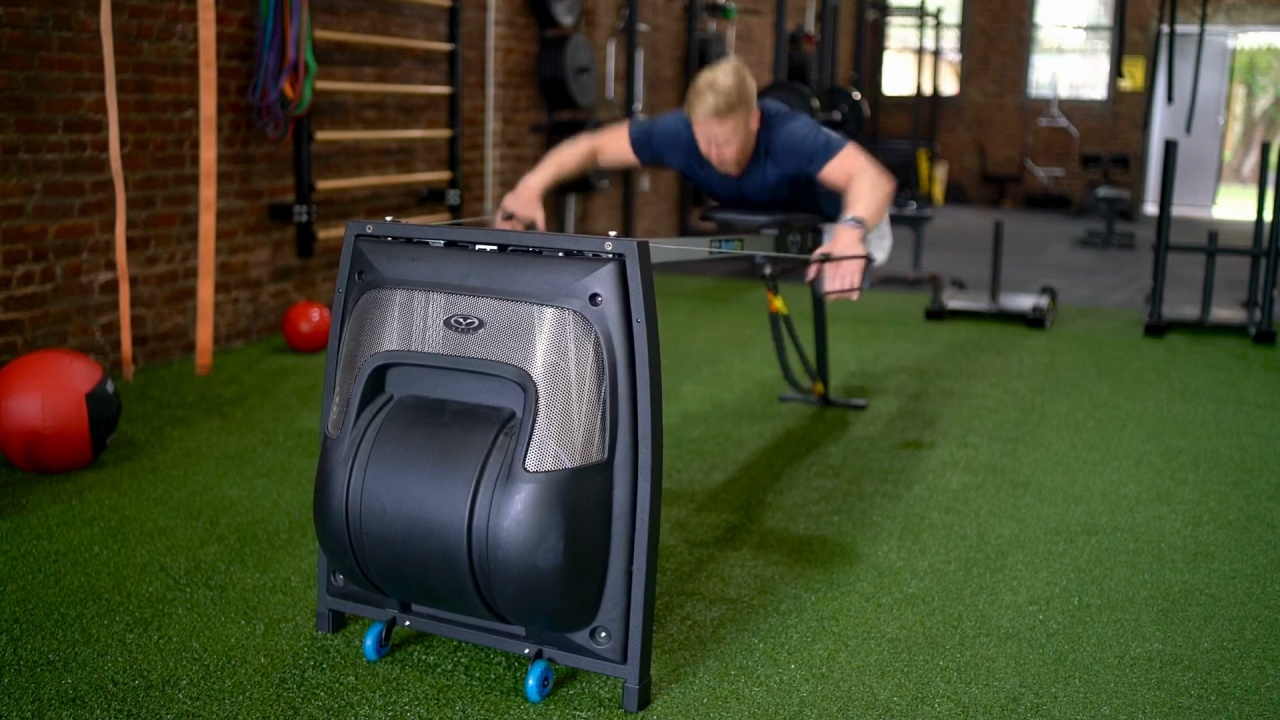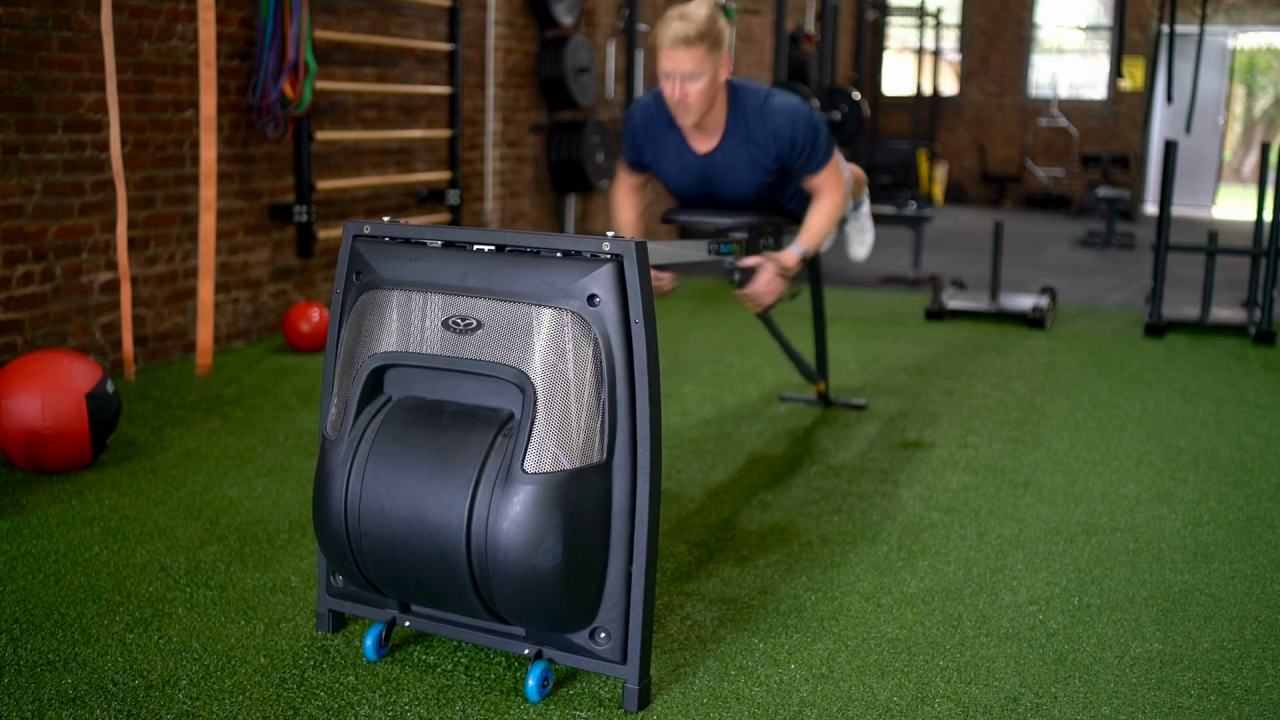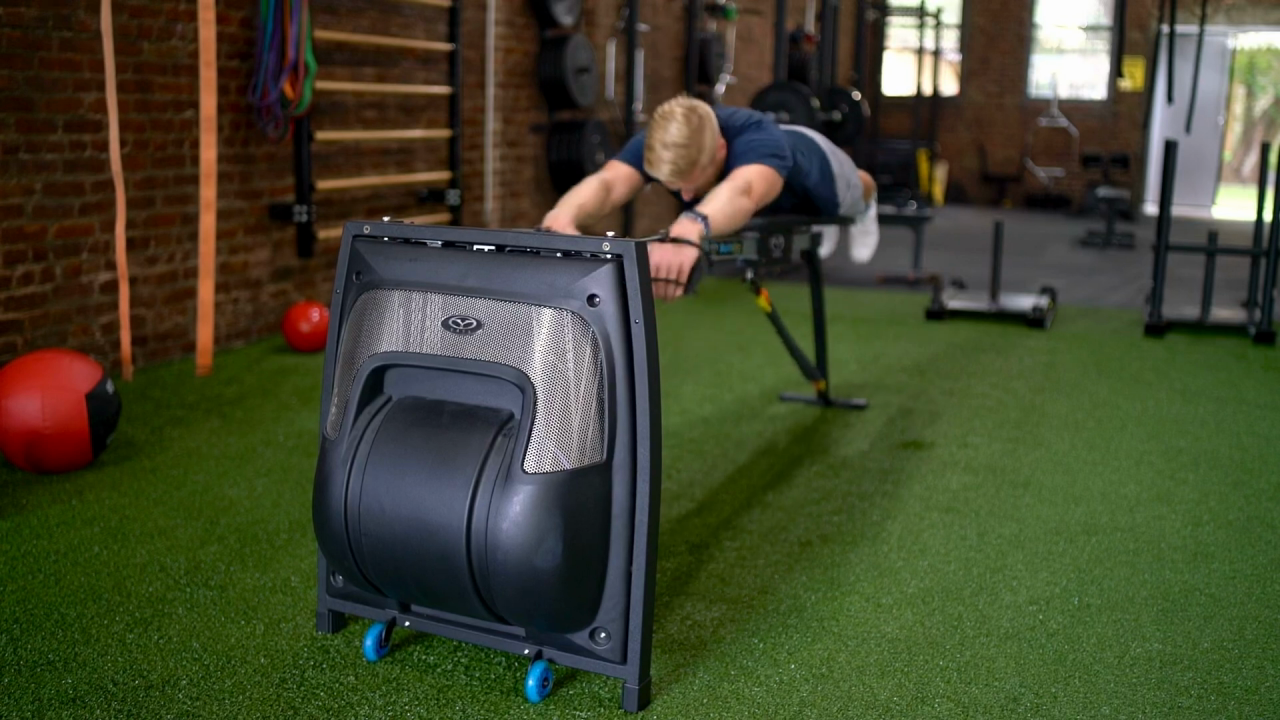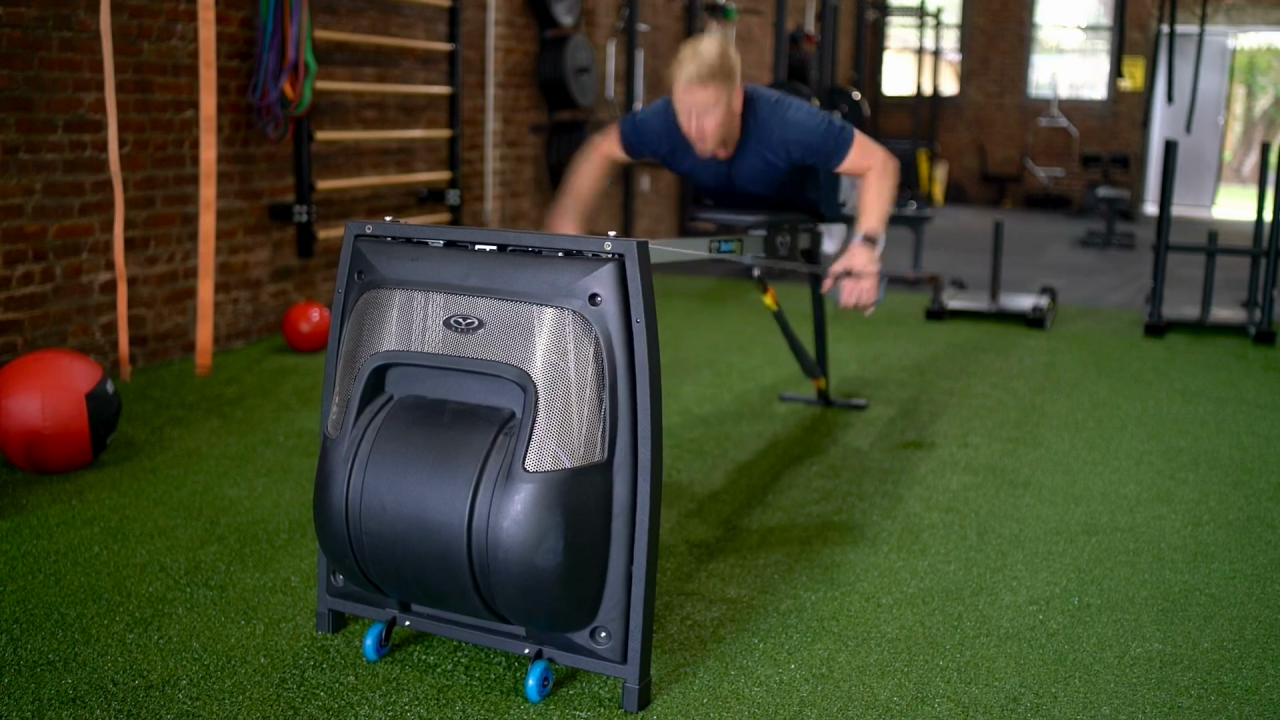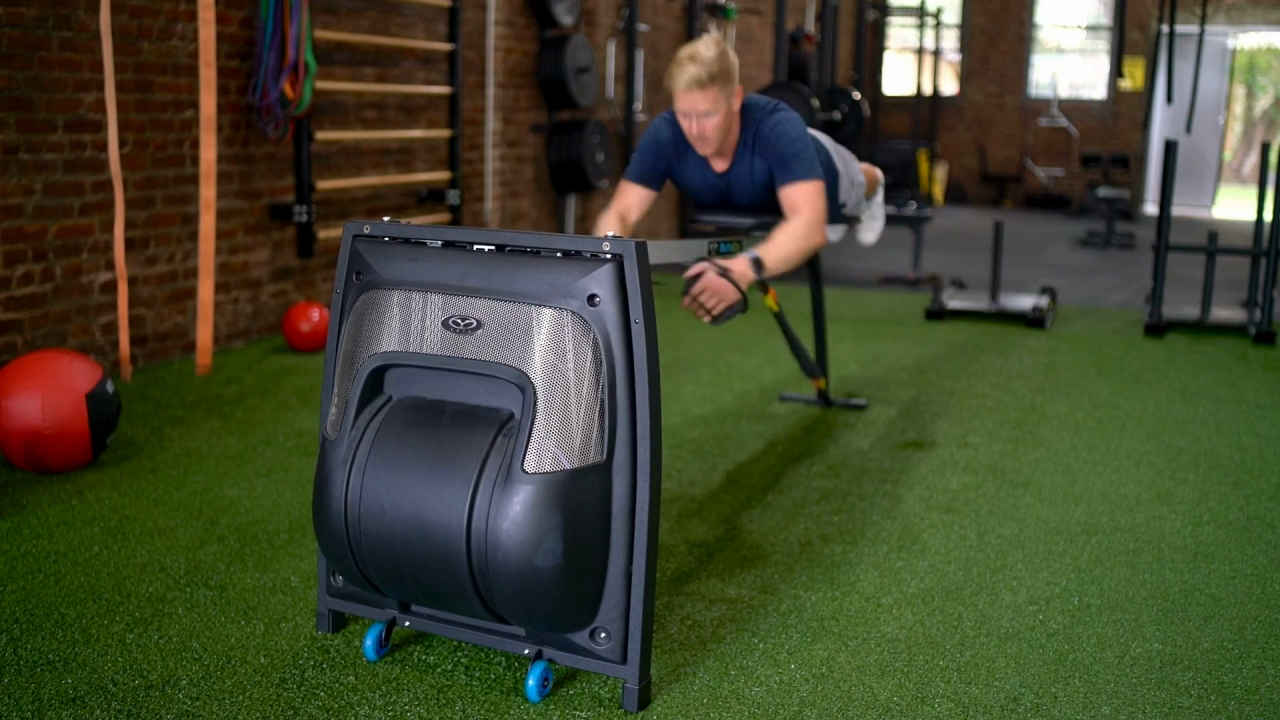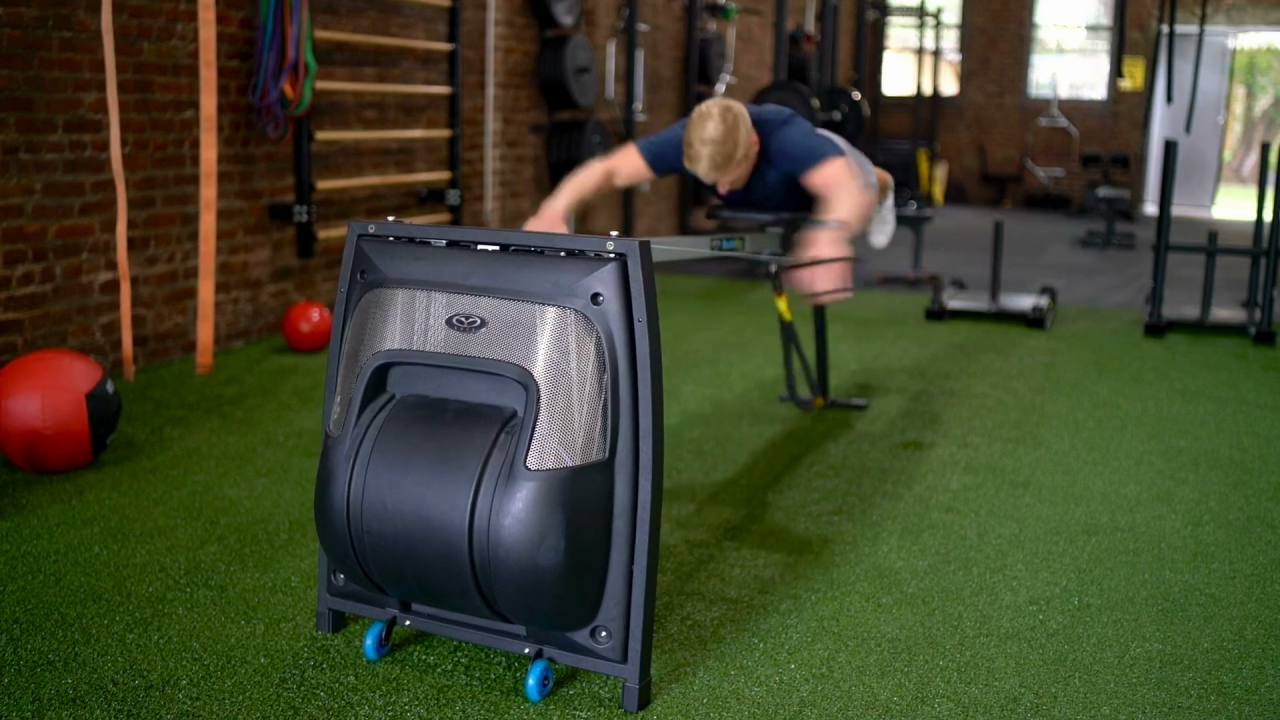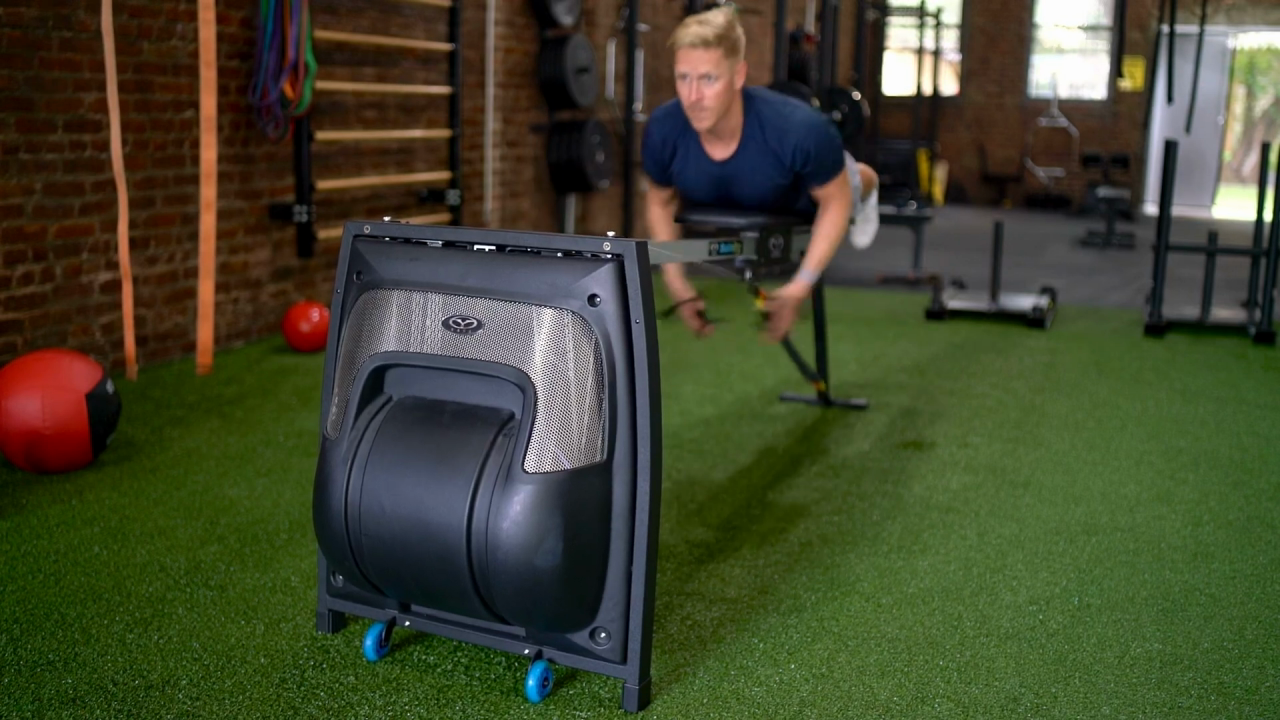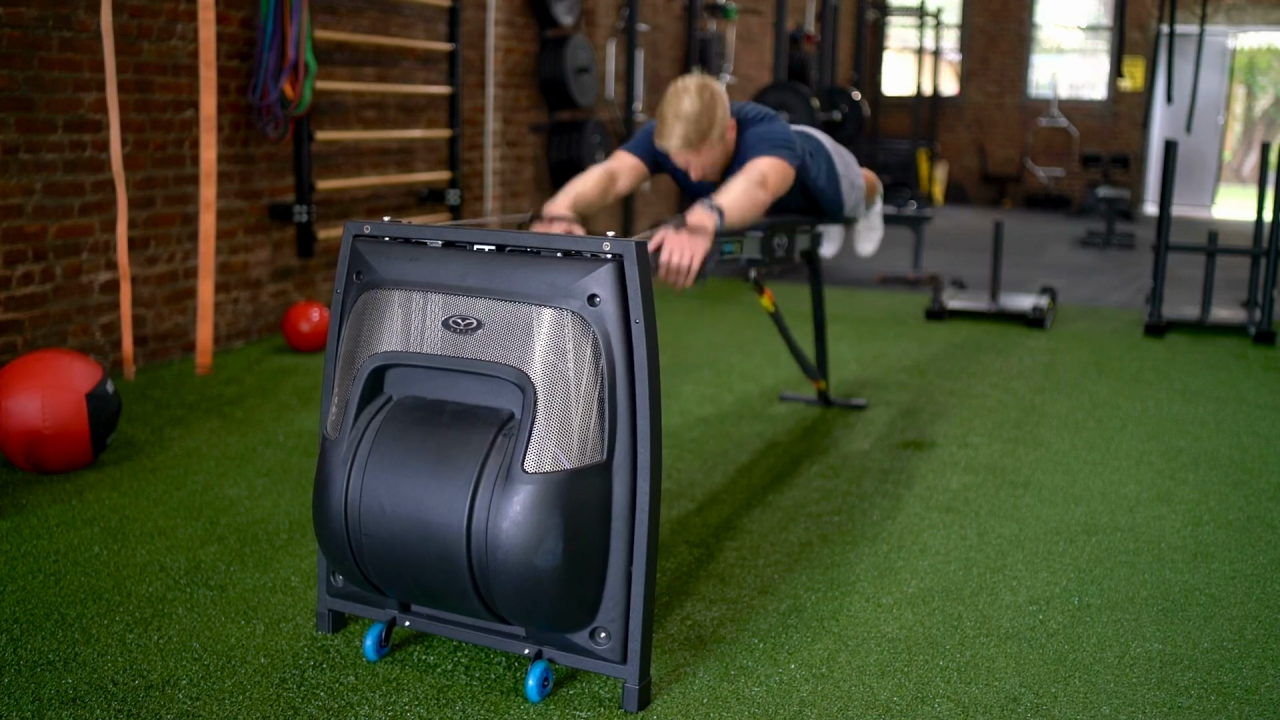
dt=0.5s
person 1, frame 1
left shoulder: (793, 137)
right shoulder: (678, 134)
left elbow: (873, 178)
right elbow: (591, 147)
left wrist: (852, 232)
right wrist: (530, 188)
left hip: (814, 197)
right hip: (757, 211)
person 1, frame 2
left shoulder: (782, 117)
right shoulder: (644, 119)
left elbow: (830, 190)
right elbow: (629, 183)
left wrist: (792, 257)
left hip: (794, 203)
left ankle: (856, 192)
person 1, frame 3
left shoulder: (758, 144)
right shoulder: (656, 143)
left elbow: (742, 193)
right elbow: (605, 184)
left wrist: (688, 230)
right wrist: (558, 222)
left hip: (809, 168)
left knee: (852, 196)
left ankle: (865, 200)
person 1, frame 4
left shoulder: (788, 123)
right shoulder: (660, 122)
left elbow: (880, 165)
right elbow: (601, 151)
left wrist: (866, 246)
right wrist: (569, 224)
left hip: (806, 195)
right hip: (746, 210)
person 1, frame 5
left shoulder: (781, 130)
right shoulder: (664, 135)
left elbow: (810, 227)
right elbow: (620, 214)
left wrist: (745, 268)
left ankle: (871, 183)
person 1, frame 6
left shoulder: (790, 138)
right shoulder: (686, 139)
left elbow: (850, 189)
right elbow: (610, 168)
left wrist: (831, 233)
right wrist: (553, 211)
left hip: (823, 165)
person 1, frame 7
left shoulder: (798, 128)
right shoulder: (663, 130)
left elbow: (833, 200)
right elbow: (661, 204)
left wrist: (803, 283)
right wrist: (678, 284)
left ankle: (865, 184)
person 1, frame 8
left shoulder: (769, 136)
right shoulder: (664, 137)
left elbow: (757, 185)
right elbow: (610, 175)
left wrist: (700, 222)
right wrist: (557, 212)
left hip: (813, 170)
left ankle: (868, 192)
